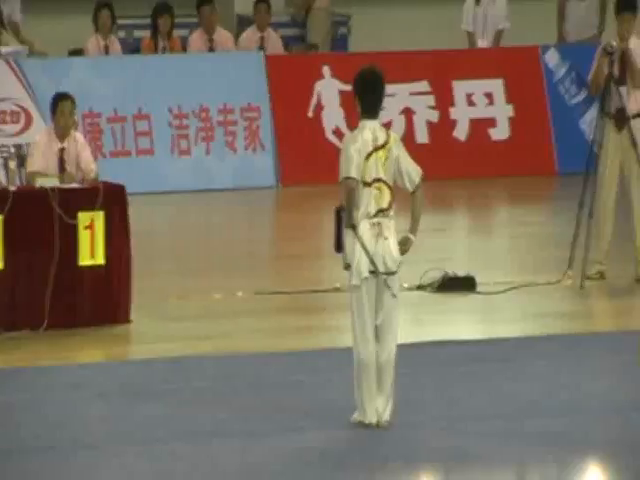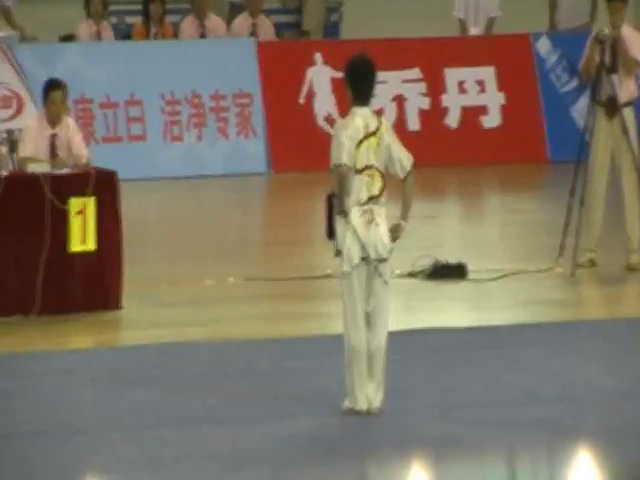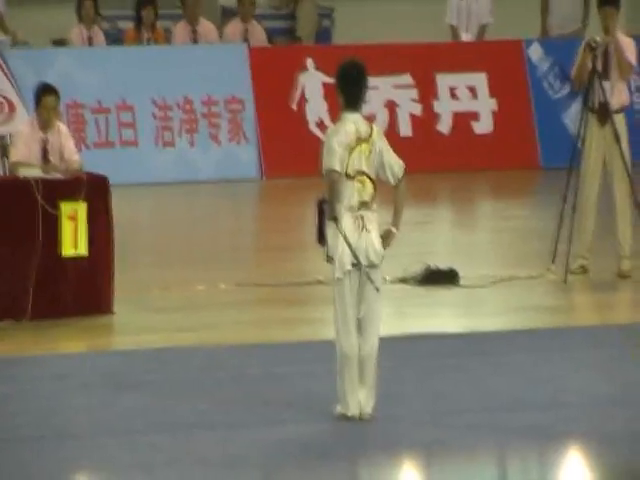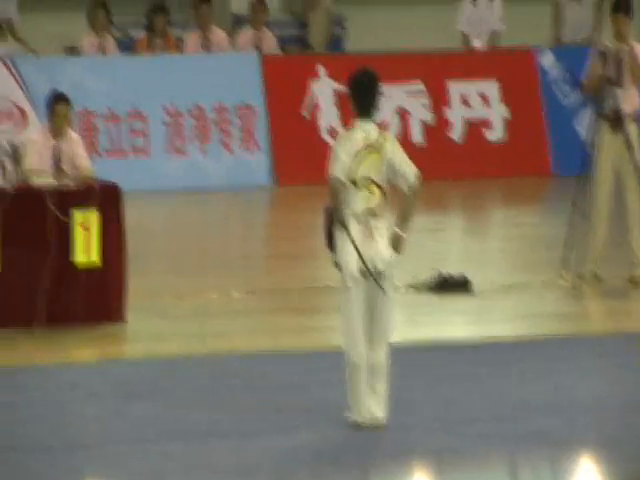
dt=0.2s
person 1, frame 1
left shoulder: (353, 140)
right shoulder: (392, 140)
left elbow: (350, 185)
right elbow: (417, 185)
left wrist: (349, 219)
right wrist: (412, 234)
left hip: (362, 240)
right hip: (388, 238)
left knee: (365, 332)
right knee: (387, 332)
left ankle: (368, 410)
right ankle: (384, 409)
person 1, frame 2
left shoulder: (345, 127)
right shoulder: (383, 127)
left elbow: (341, 171)
right elbow: (407, 172)
left wrist: (341, 207)
right wrist: (403, 220)
left hip: (354, 227)
right hip: (379, 225)
left knee: (356, 317)
right knee: (378, 316)
left ankle: (358, 396)
right ankle: (374, 394)
person 1, frame 3
left shoulder: (336, 132)
right shoulder: (375, 133)
left elbow: (333, 177)
right elbow: (399, 178)
left wrist: (332, 211)
right wrist: (394, 227)
left hip: (345, 232)
right hip: (371, 231)
left knee: (347, 325)
right knee: (369, 324)
left ankle: (350, 402)
right ankle: (366, 401)
person 1, frame 4
left shoulder: (345, 141)
right shoulder: (387, 141)
left elbow: (336, 184)
right elbow: (413, 185)
left wrist: (340, 219)
right wrist: (399, 231)
left hip: (353, 239)
right hip: (381, 238)
left knee: (357, 331)
right knee: (379, 331)
left ankle: (362, 409)
right ankle: (379, 408)
person 2, frame 1
right shoulder: (605, 49)
right elbow: (594, 89)
right wrist: (602, 60)
right hip: (611, 124)
right knee: (605, 191)
right ankle: (599, 261)
person 2, frame 2
right shoulder: (598, 38)
right elbow: (585, 76)
right wrist: (593, 48)
right hip: (602, 113)
right knee: (596, 180)
right ankle: (590, 248)
person 2, frame 3
left shoulder: (626, 43)
right shoulder: (590, 45)
left elbow: (626, 73)
right elbow: (577, 83)
left wrist: (615, 40)
right wrist: (585, 56)
left hip: (616, 119)
right hip: (594, 119)
left knee: (622, 187)
right knee: (588, 186)
left ankle: (625, 257)
right ankle: (582, 255)
person 2, frame 4
right shoulder: (602, 51)
right elbow: (590, 90)
right wrist: (598, 64)
right hip: (607, 126)
right knee: (600, 191)
right ankle: (593, 261)
